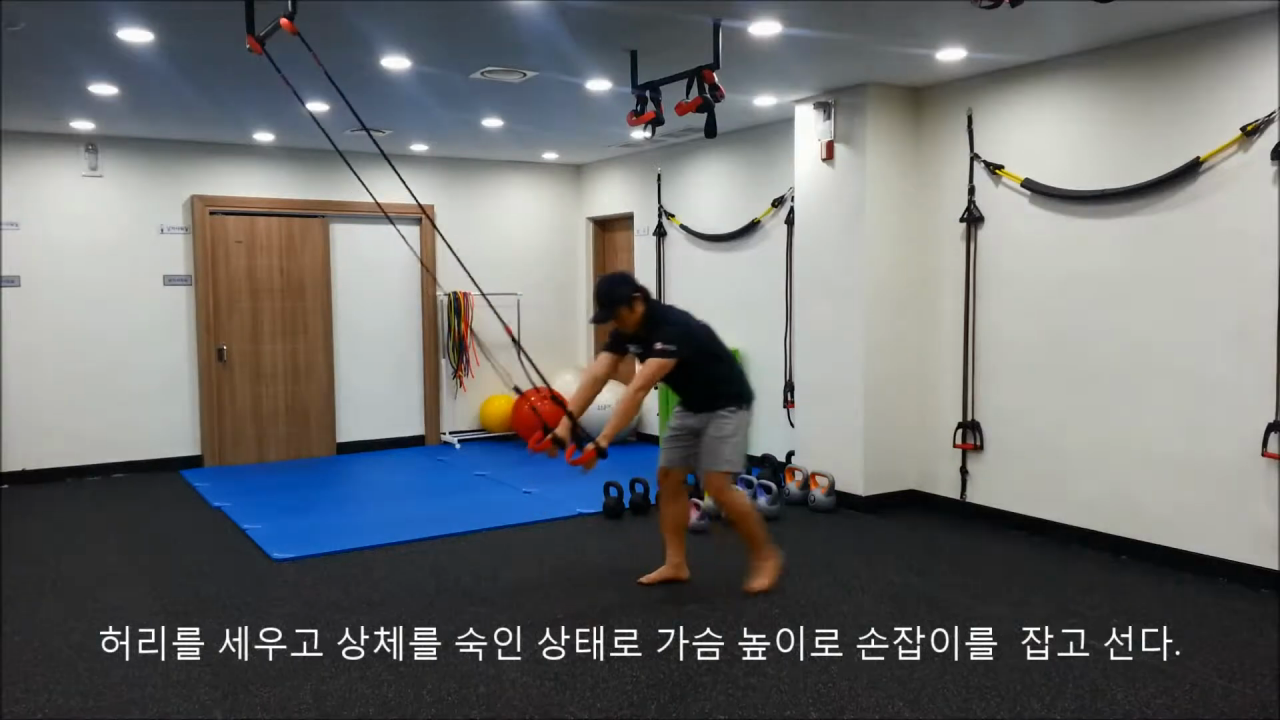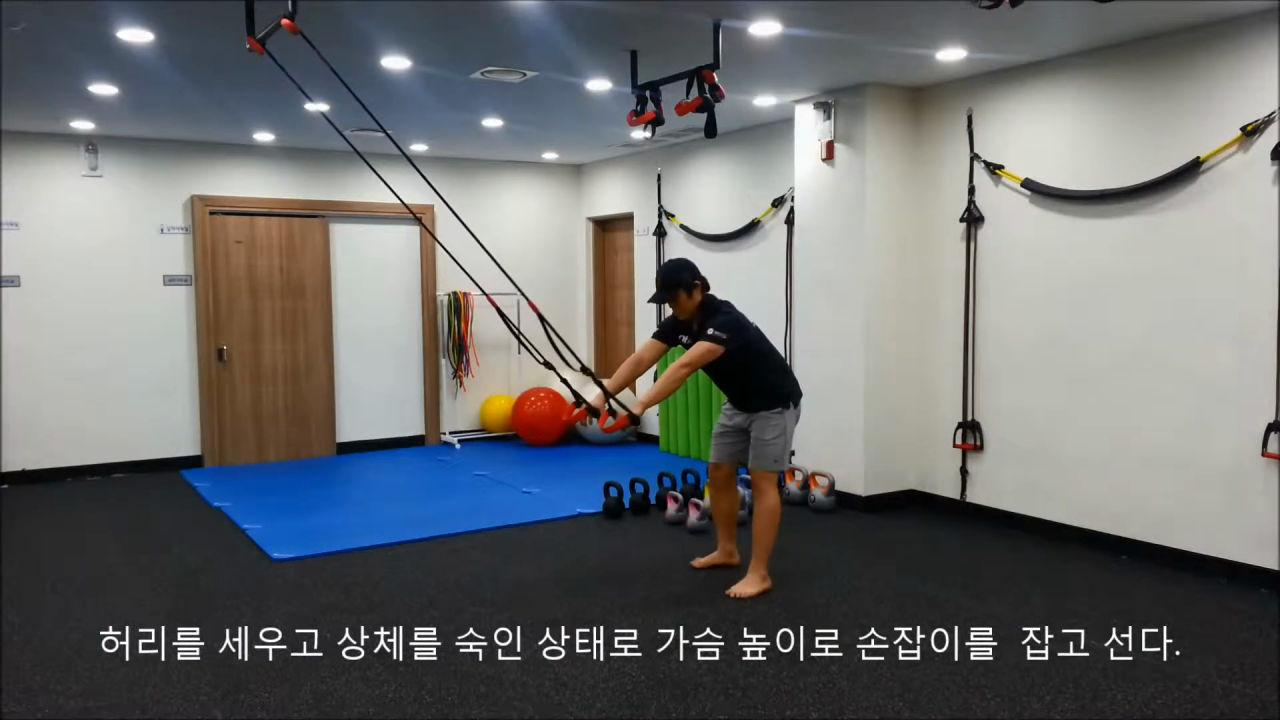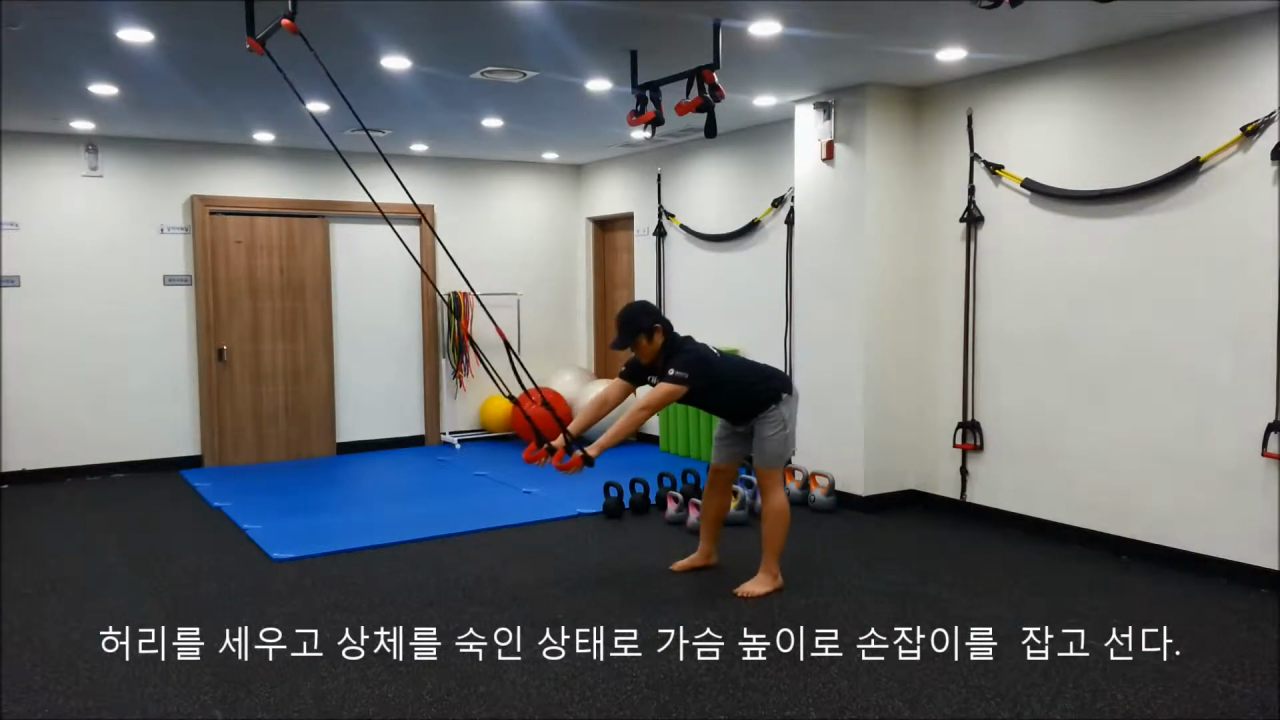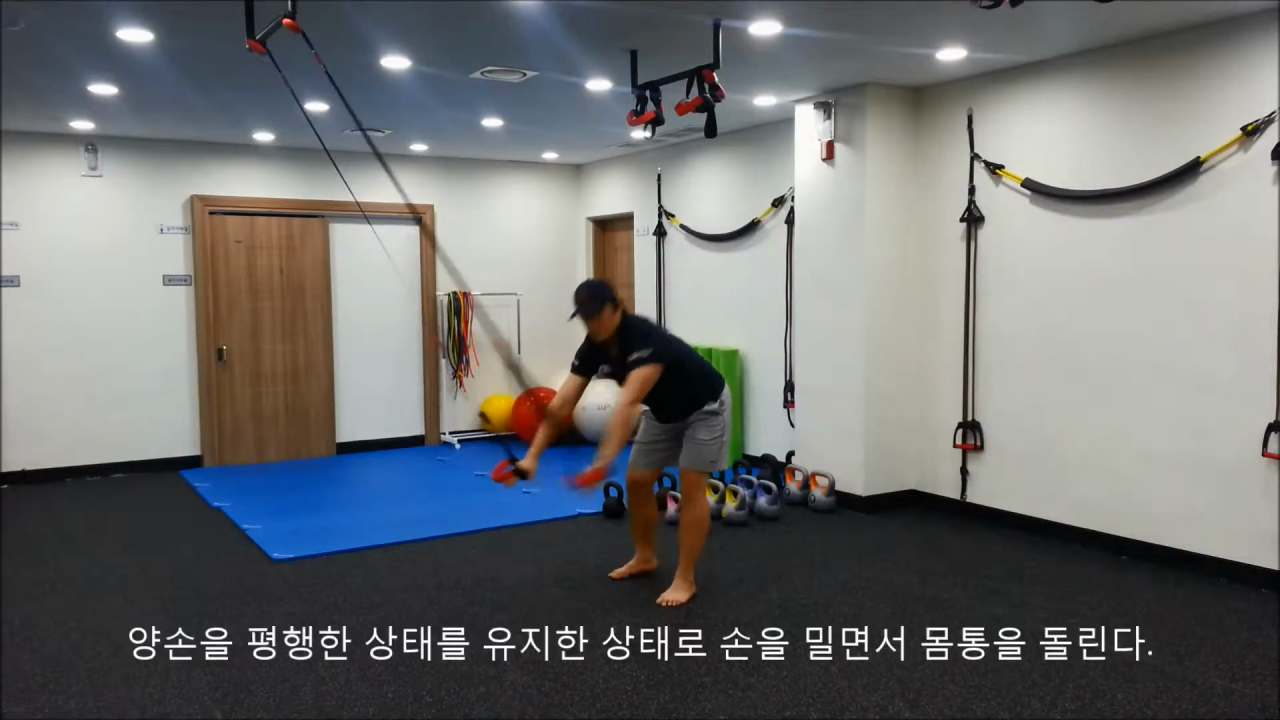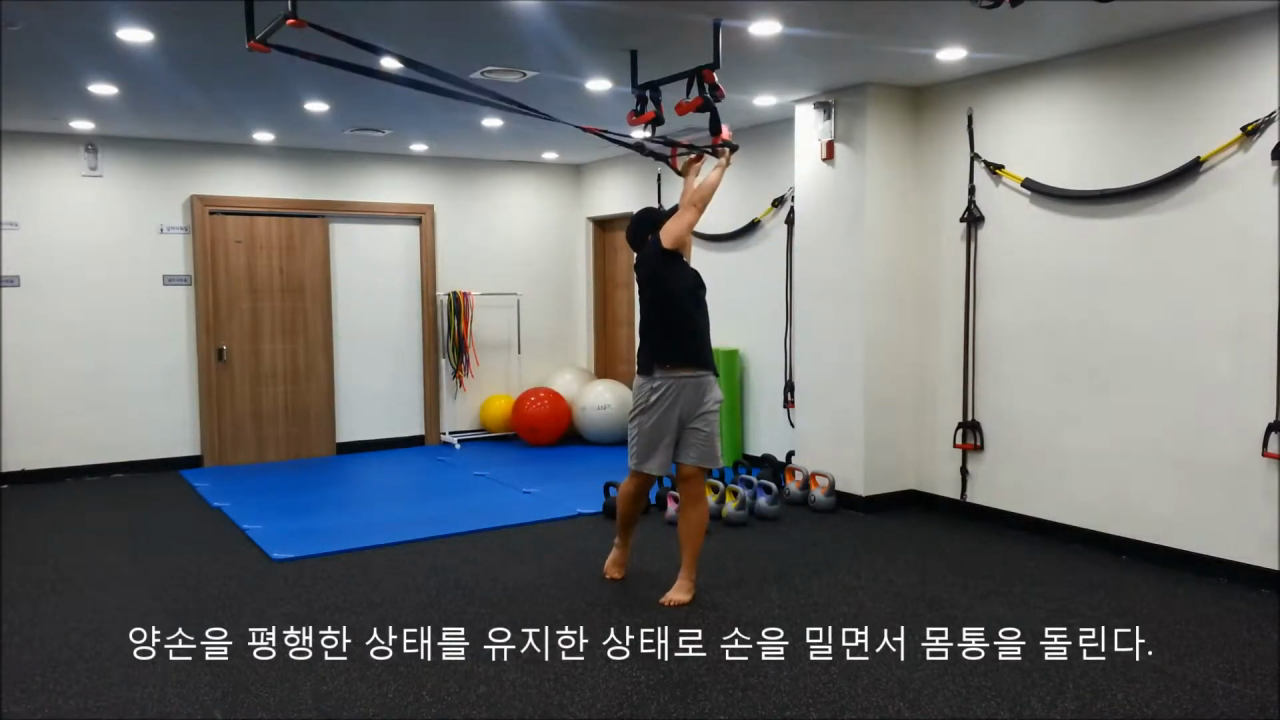
dt=1s
person 1, frame 1
left shoulder: (675, 327)
right shoulder: (626, 331)
left elbow: (639, 389)
right elbow: (595, 378)
left wrist: (603, 440)
right wrist: (565, 424)
left hip: (727, 406)
right hip: (691, 407)
left knee: (717, 486)
right knee: (669, 480)
left ankle: (767, 556)
right ankle: (675, 564)
person 1, frame 2
left shoulder: (726, 320)
right shoulder: (678, 322)
left elbow: (685, 367)
right elbow: (640, 360)
left wrist: (640, 406)
right wrist: (602, 396)
left hip: (774, 404)
right hip: (739, 403)
left knee: (762, 482)
right knee: (719, 473)
left ankle: (759, 574)
right ankle: (726, 550)
person 1, frame 3
left shoulder: (689, 358)
right shoulder: (645, 362)
left elbow: (645, 409)
right elbow: (606, 400)
left wrist: (596, 448)
right wrist: (564, 438)
left hip: (772, 403)
right hip: (737, 412)
left knee: (767, 481)
right knee: (719, 476)
left ankle: (770, 573)
right ankle: (706, 553)
person 1, frame 4
left shoulder: (646, 339)
right shoulder: (592, 350)
left elbow: (627, 403)
right elbow: (564, 402)
left wrist: (604, 460)
right wrist: (533, 455)
left hip: (704, 405)
right hip: (662, 413)
left knee: (691, 487)
right knee: (638, 483)
left ankle: (684, 580)
right ankle: (644, 557)
person 1, frame 5
left shoulder: (678, 263)
right shoulder: (652, 259)
left elbow: (688, 213)
right elbow: (692, 209)
left wrist: (691, 172)
right wrist: (721, 164)
left hip: (701, 383)
right hip: (660, 383)
left knee: (692, 481)
right knee: (641, 476)
left ankle: (687, 578)
right ankle: (621, 546)
